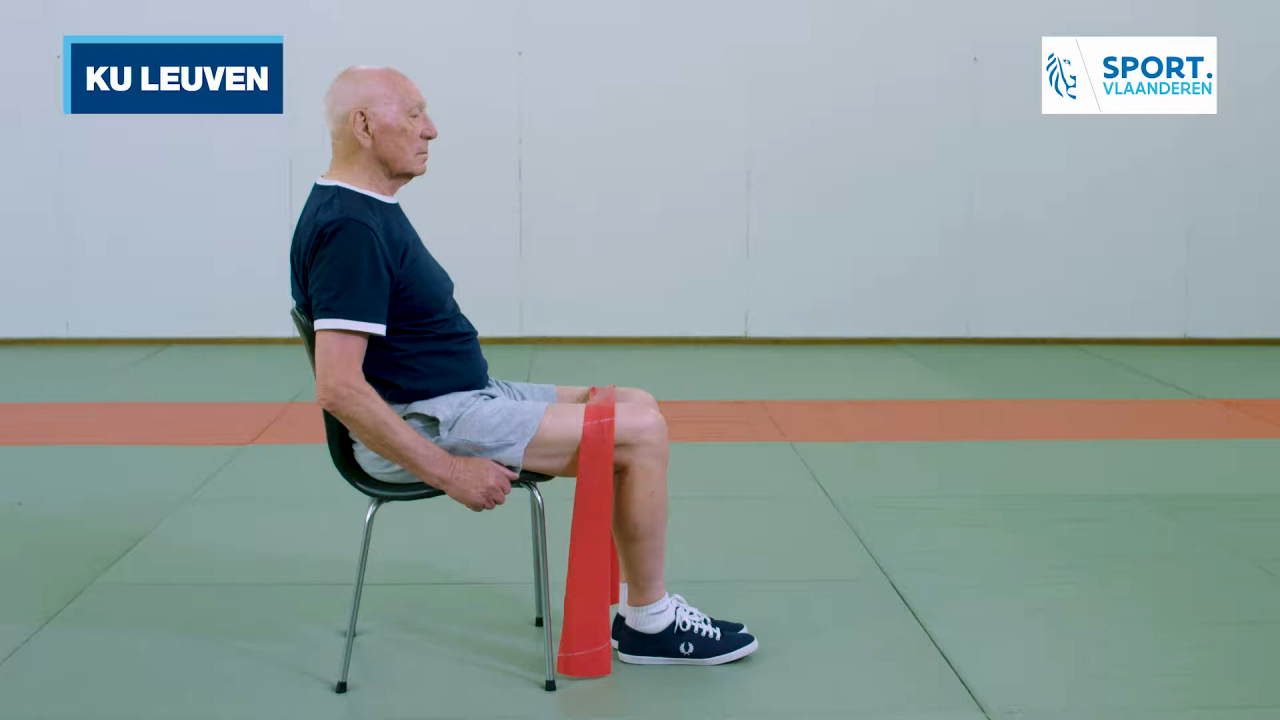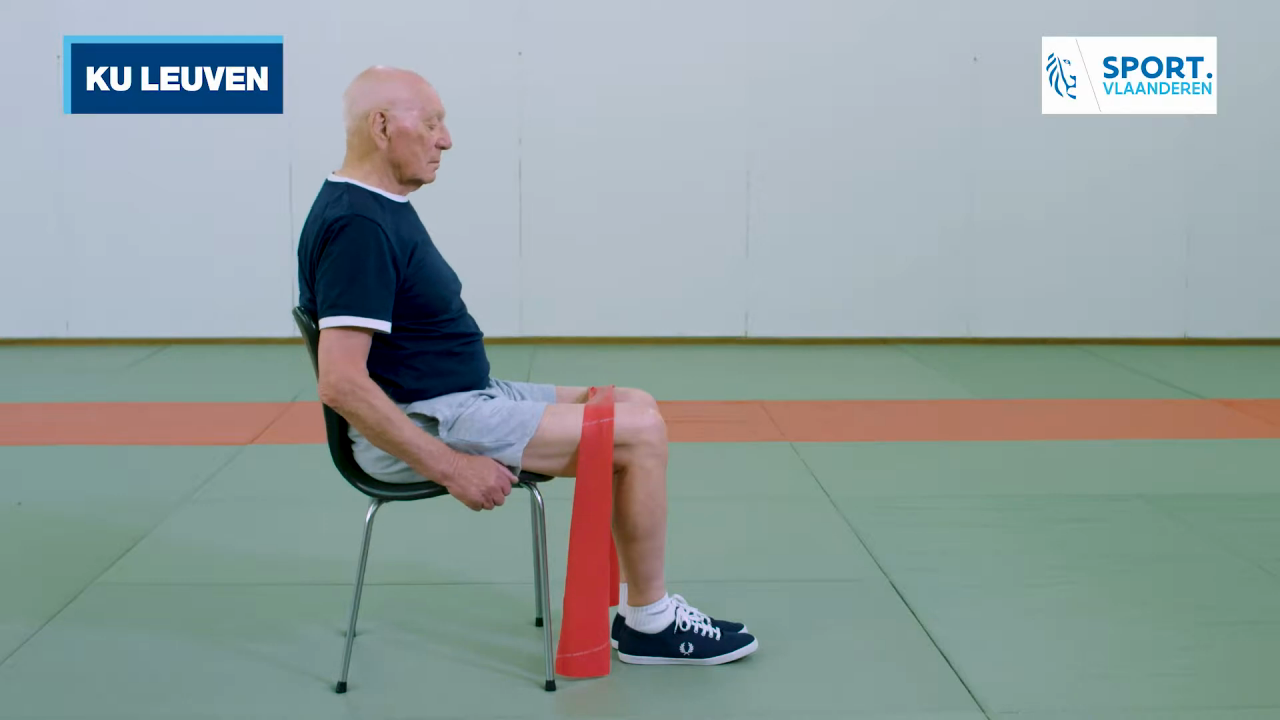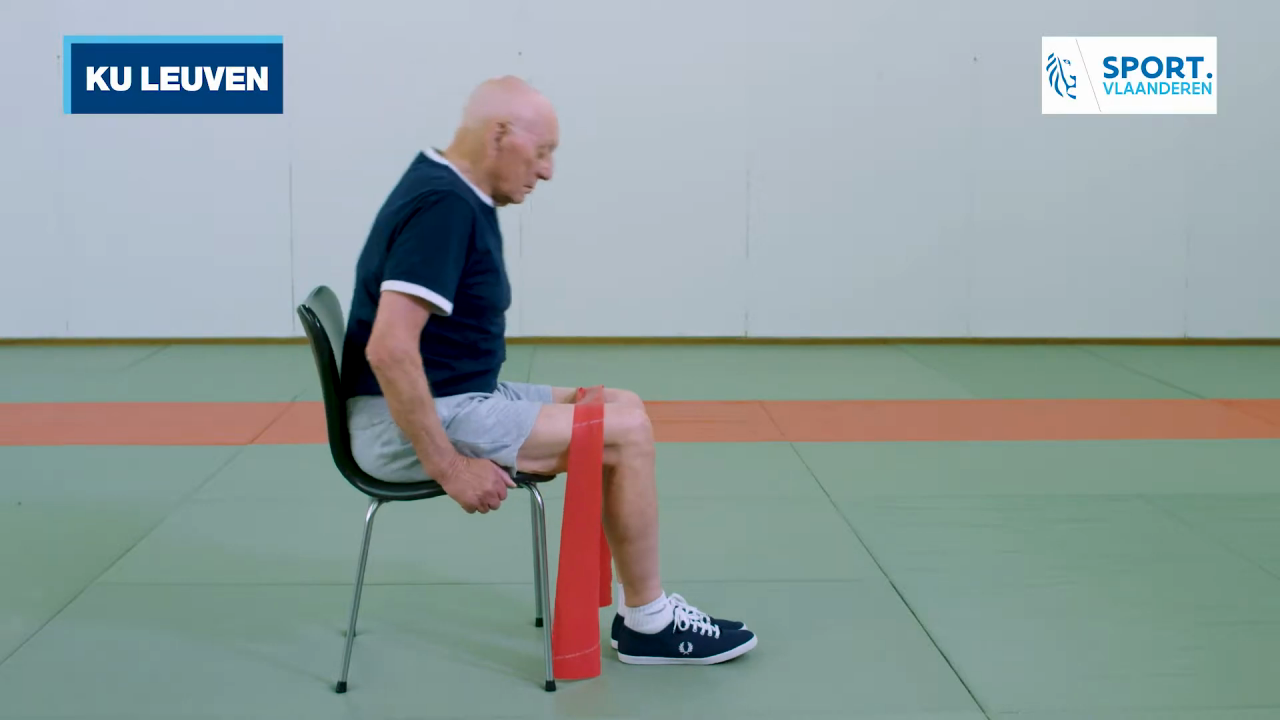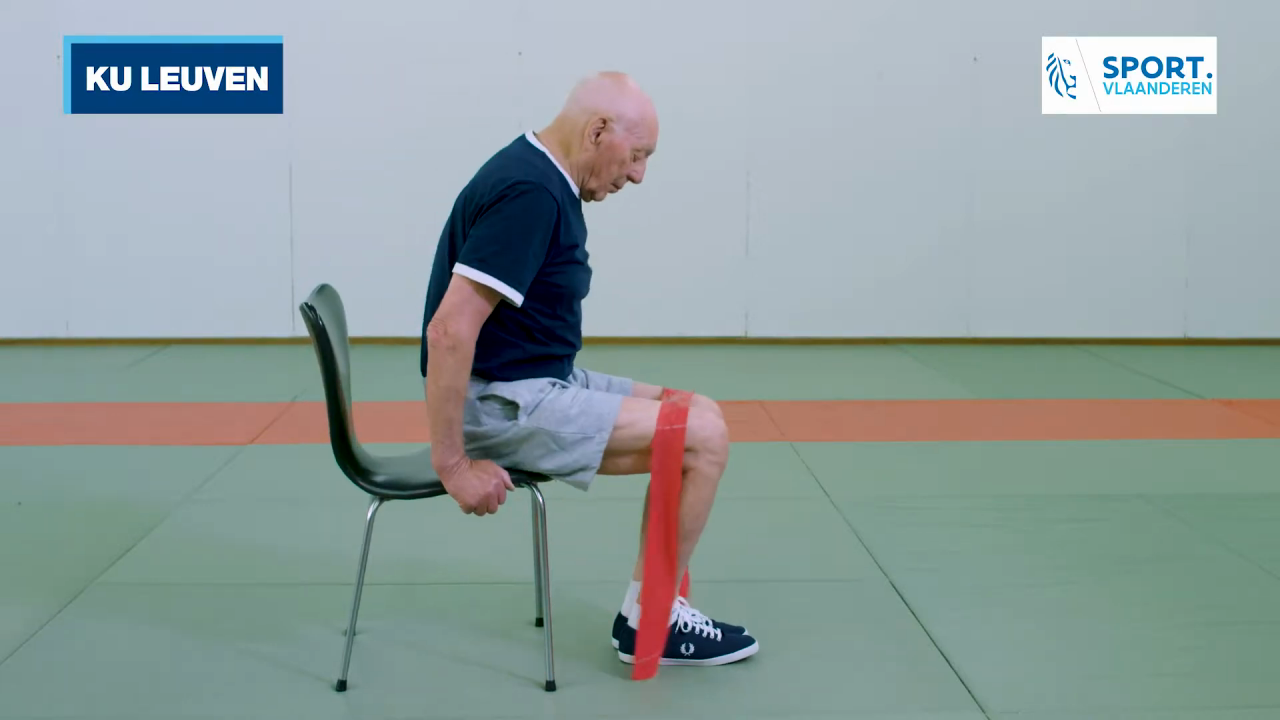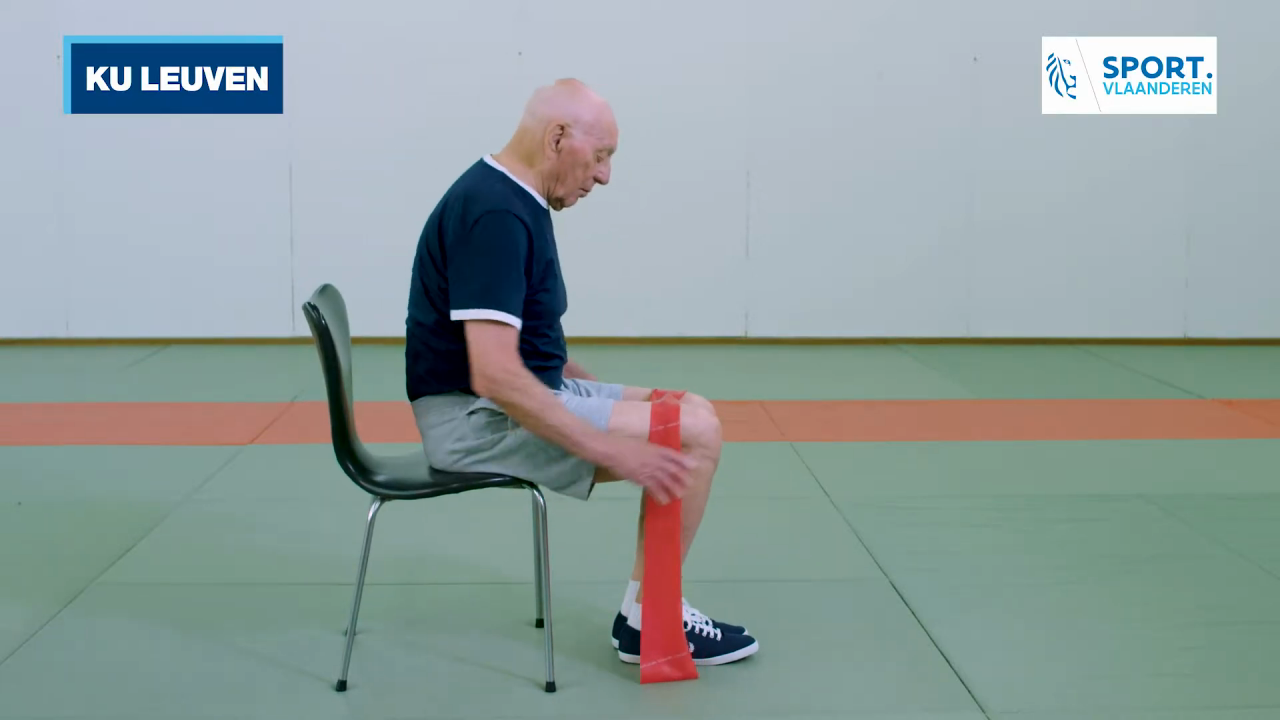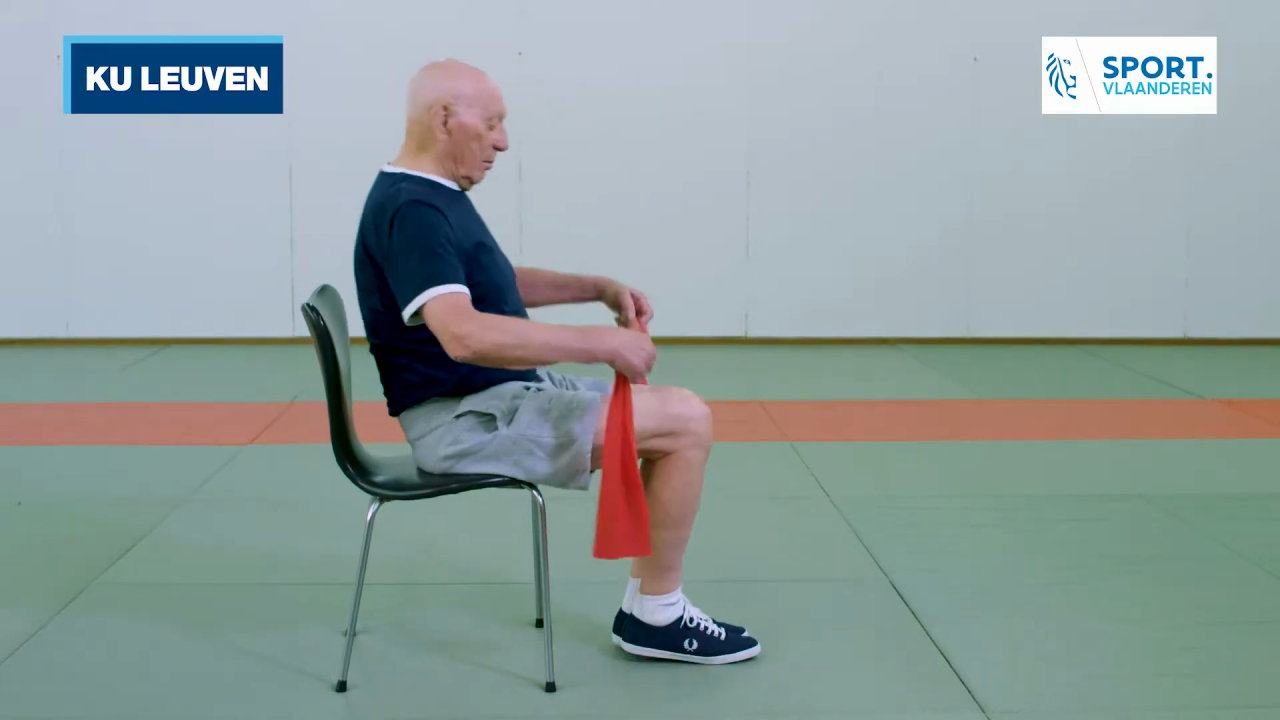
dt=0.7s
person 1, frame 1
left shoulder: (369, 208)
right shoulder: (349, 227)
right elbow: (340, 387)
right wrist: (447, 471)
left hip: (463, 398)
right hip: (426, 426)
left knee: (635, 409)
right knee: (640, 432)
left ankle: (643, 607)
right ankle: (650, 623)
person 1, frame 2
left shoulder: (379, 207)
right shoulder: (358, 224)
right elbow: (342, 382)
right wrist: (450, 468)
left hip: (466, 397)
right hip: (426, 425)
left knee: (635, 407)
right knee: (639, 434)
left ankle: (642, 607)
right ankle: (650, 623)
person 1, frame 3
left shoulder: (455, 193)
right shoulder: (445, 206)
right elbow: (390, 348)
right wrist: (447, 466)
left hip: (458, 399)
right hip: (412, 424)
left knee: (624, 408)
right knee: (625, 434)
left ankle: (644, 608)
right ankle: (650, 624)
person 1, frame 4
left shoulder: (537, 176)
right shoulder: (530, 193)
right elbow: (450, 331)
right wrist: (452, 464)
left hip: (538, 383)
right hip: (502, 403)
left knee: (699, 417)
right knee: (703, 440)
left ankle: (645, 607)
person 1, frame 5
left shoulder: (508, 198)
right shoulder: (496, 215)
right elbow: (495, 376)
left wrist: (609, 407)
right wrist: (612, 452)
left hip: (514, 399)
right hip: (481, 418)
left knee: (692, 415)
right knee: (694, 438)
left ankle: (647, 608)
right ankle: (651, 623)
person 1, frame 6
left shoulder: (430, 195)
right shoulder: (409, 210)
left elbow: (500, 287)
right elbow: (465, 335)
left wrist: (596, 287)
right wrist: (601, 346)
left hip: (496, 396)
right hip: (464, 420)
left knee: (681, 411)
right knee: (686, 424)
left ankle: (649, 605)
right ankle: (655, 613)
